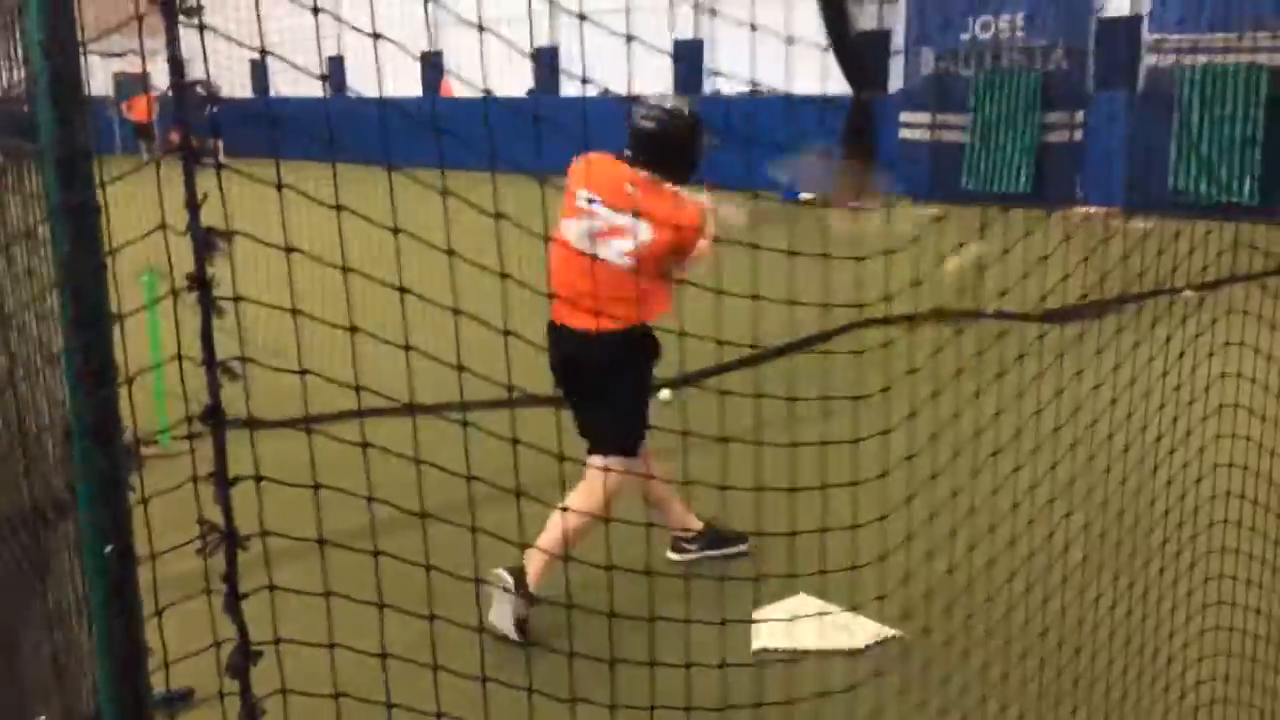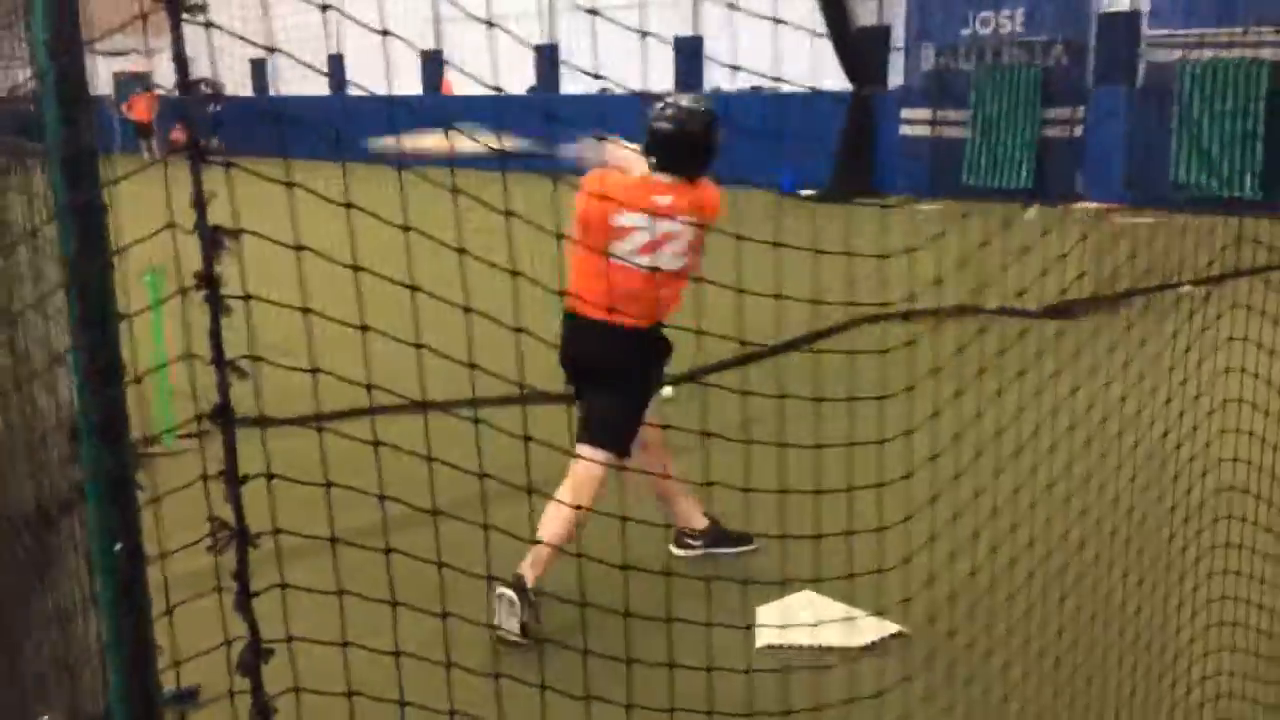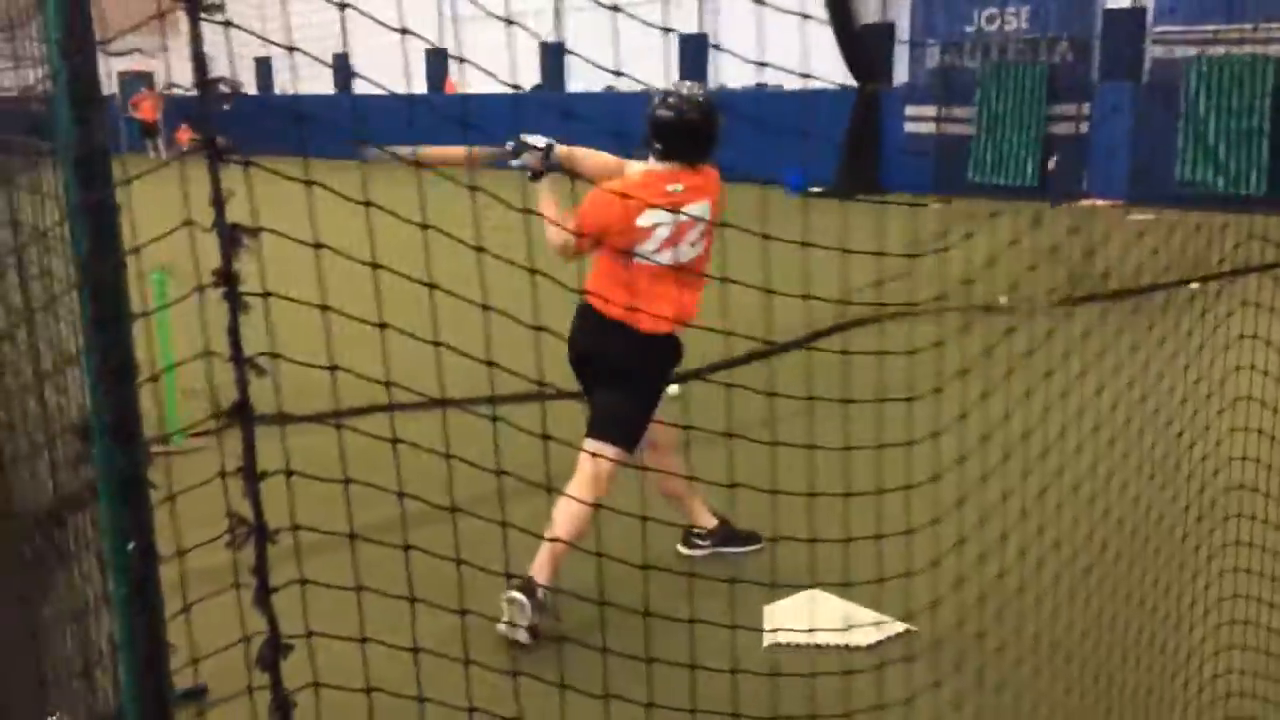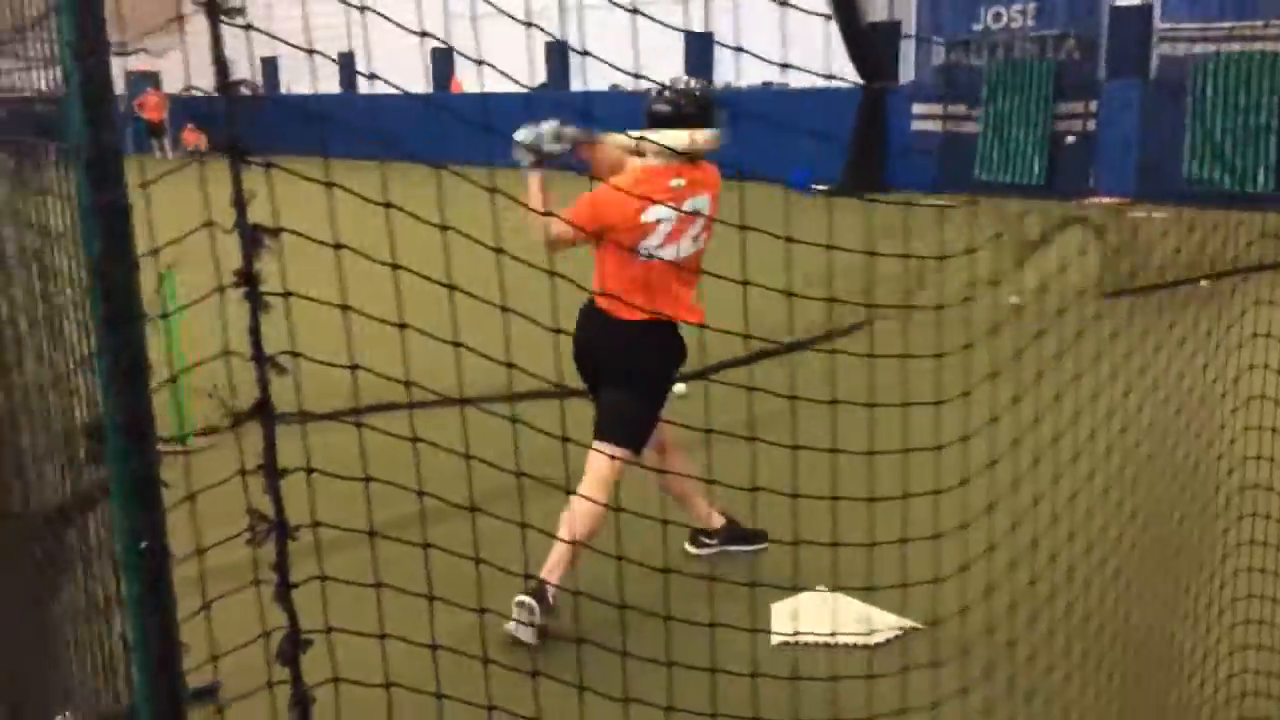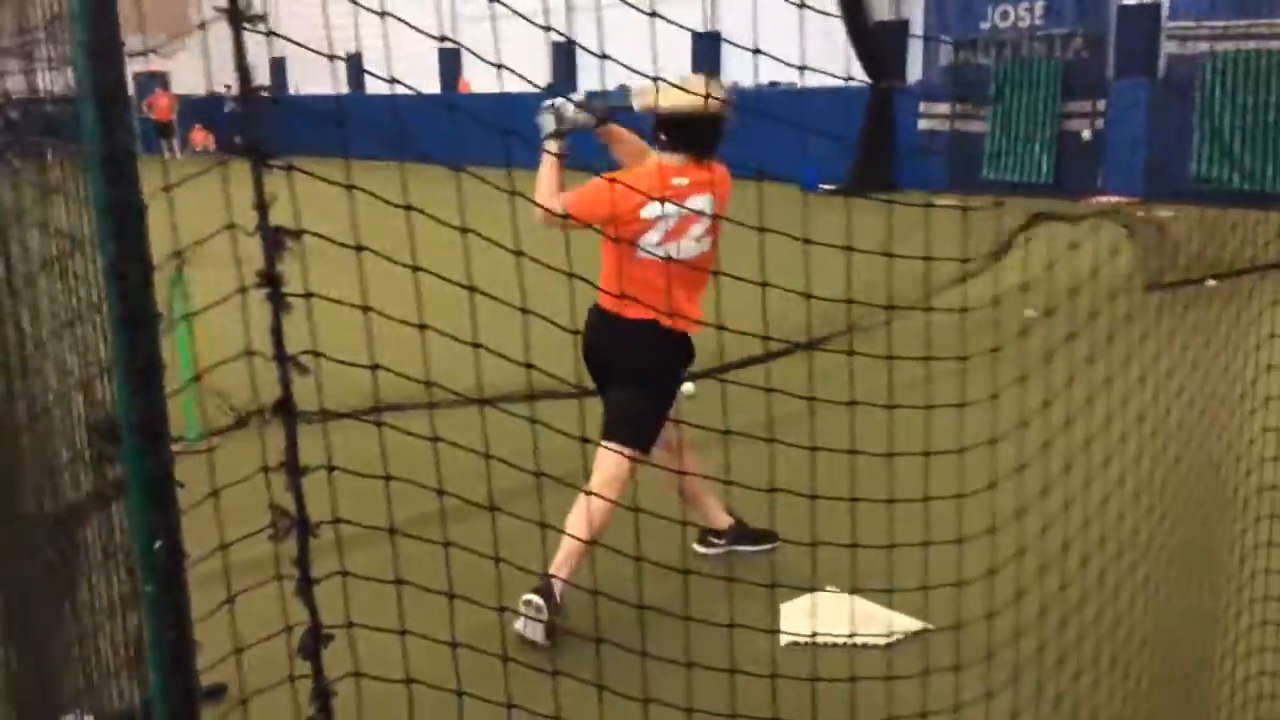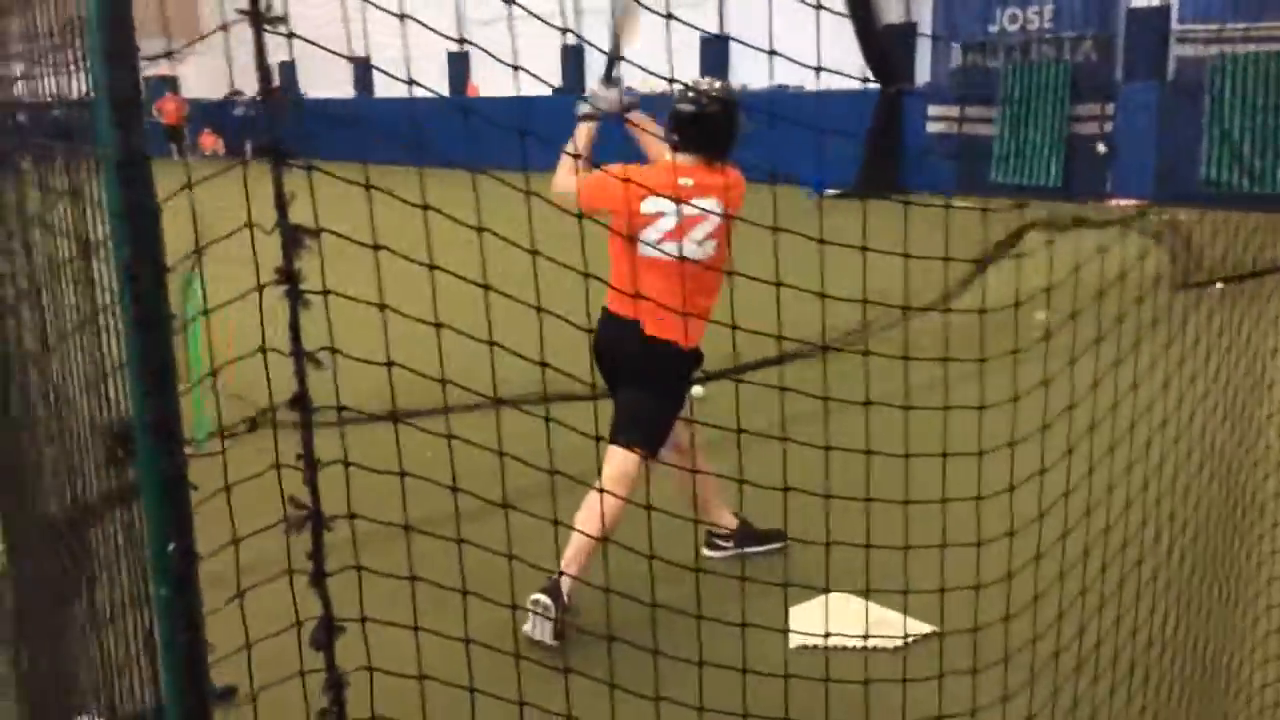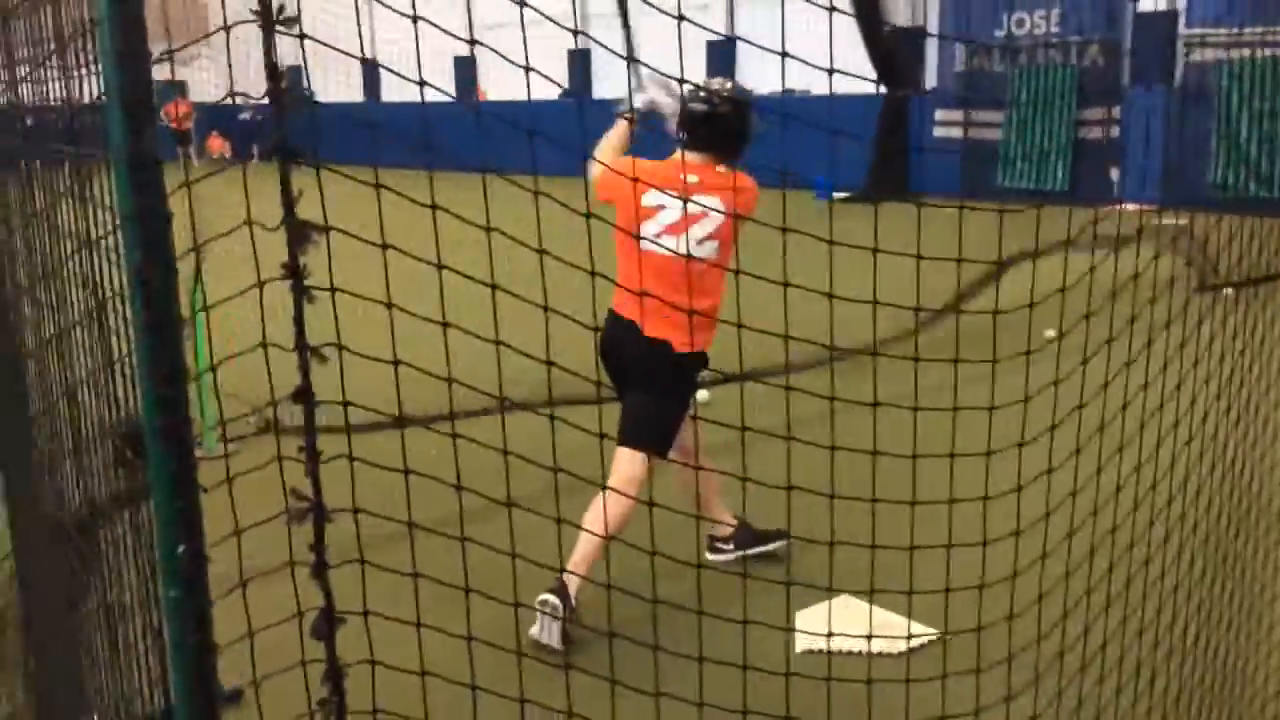
dt=0.1s
person 1, frame 1
left shoulder: (587, 168)
right shoulder: (681, 217)
right elbow: (700, 250)
left hip: (565, 338)
right hip: (619, 346)
left knee: (624, 441)
right knee: (607, 475)
left ankle: (688, 531)
right ankle: (522, 578)
person 1, frame 2
left shoulder: (598, 188)
right shoulder: (703, 203)
left wrist: (611, 155)
right wrist: (627, 158)
left hip: (579, 333)
right hip: (633, 344)
left knee: (636, 435)
right knee: (591, 468)
left ankle: (693, 527)
right ankle: (522, 583)
person 1, frame 3
left shoulder: (616, 199)
right shoulder: (709, 185)
left elbow: (564, 244)
left wrist: (542, 172)
right wrist: (560, 152)
left hip: (593, 329)
right hip: (647, 344)
left knee: (649, 433)
right knee: (596, 468)
left ankle: (703, 527)
right ankle: (531, 588)
person 1, frame 4
left shoulder: (619, 195)
right shoulder: (708, 180)
left elbow: (553, 236)
left wrist: (533, 169)
right wrist: (572, 139)
left hip: (597, 329)
right hip: (650, 343)
left knee: (654, 433)
right knee: (603, 470)
left ankle: (710, 526)
right ankle: (540, 591)
person 1, frame 5
left shoulder: (622, 190)
right shoulder: (716, 183)
left elbow: (549, 211)
left wrist: (555, 139)
right wrist: (600, 124)
left hip: (605, 330)
right hip: (659, 343)
left knee: (662, 433)
right knee: (611, 473)
left ankle: (717, 526)
right ankle: (548, 591)
person 1, frame 6
left shoulder: (628, 185)
right shoulder: (731, 187)
left elbow: (565, 187)
left wrist: (588, 120)
right wrist: (631, 115)
left hip: (615, 332)
right hip: (666, 349)
left knee: (673, 432)
right knee: (619, 473)
left ankle: (724, 529)
right ankle: (556, 591)
person 1, frame 7
left shoulder: (636, 179)
right shoulder: (740, 193)
left elbow: (599, 166)
left wrist: (632, 114)
right wrist: (696, 144)
left hip: (622, 333)
right hip: (673, 349)
left knee: (680, 434)
right knee: (630, 474)
left ankle: (725, 532)
right ankle: (563, 592)
